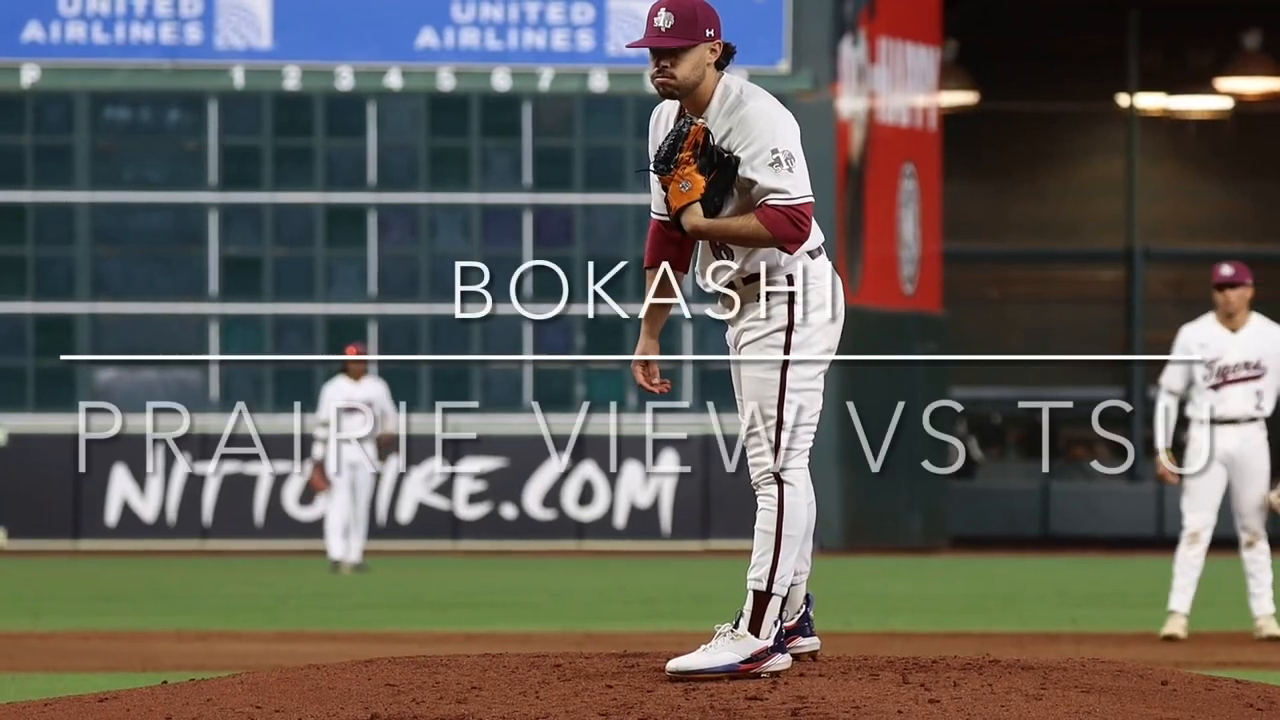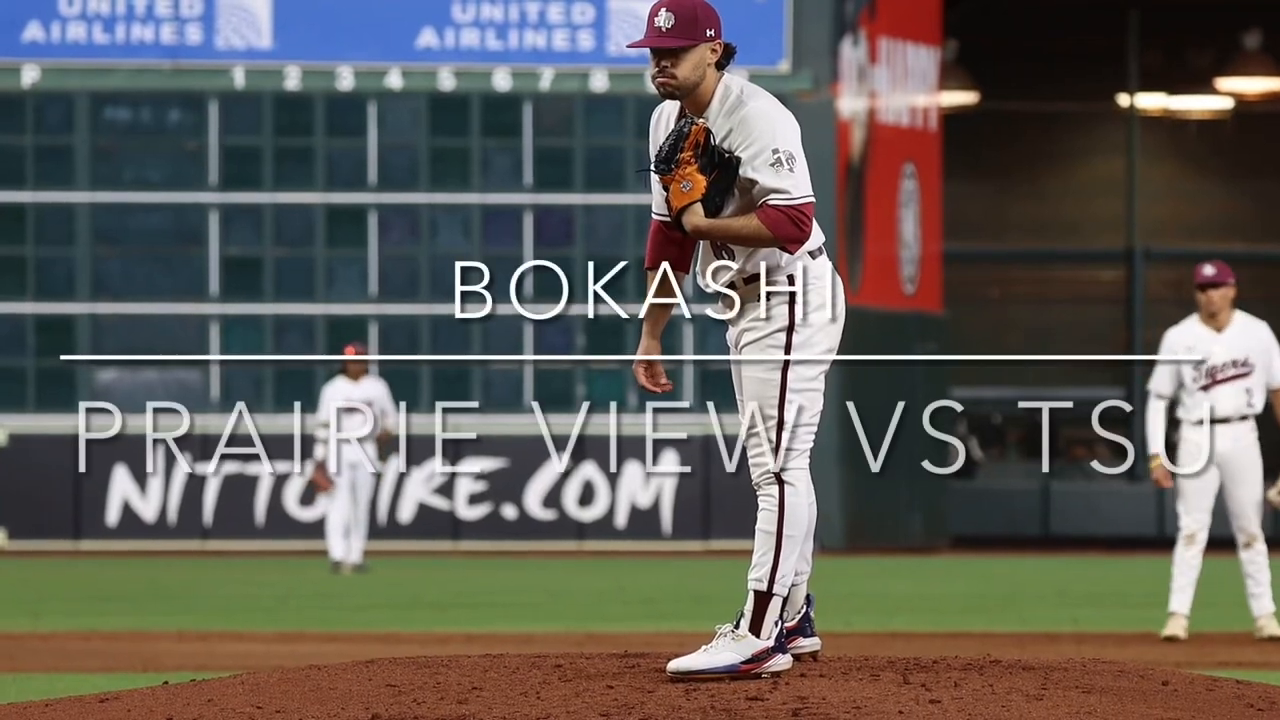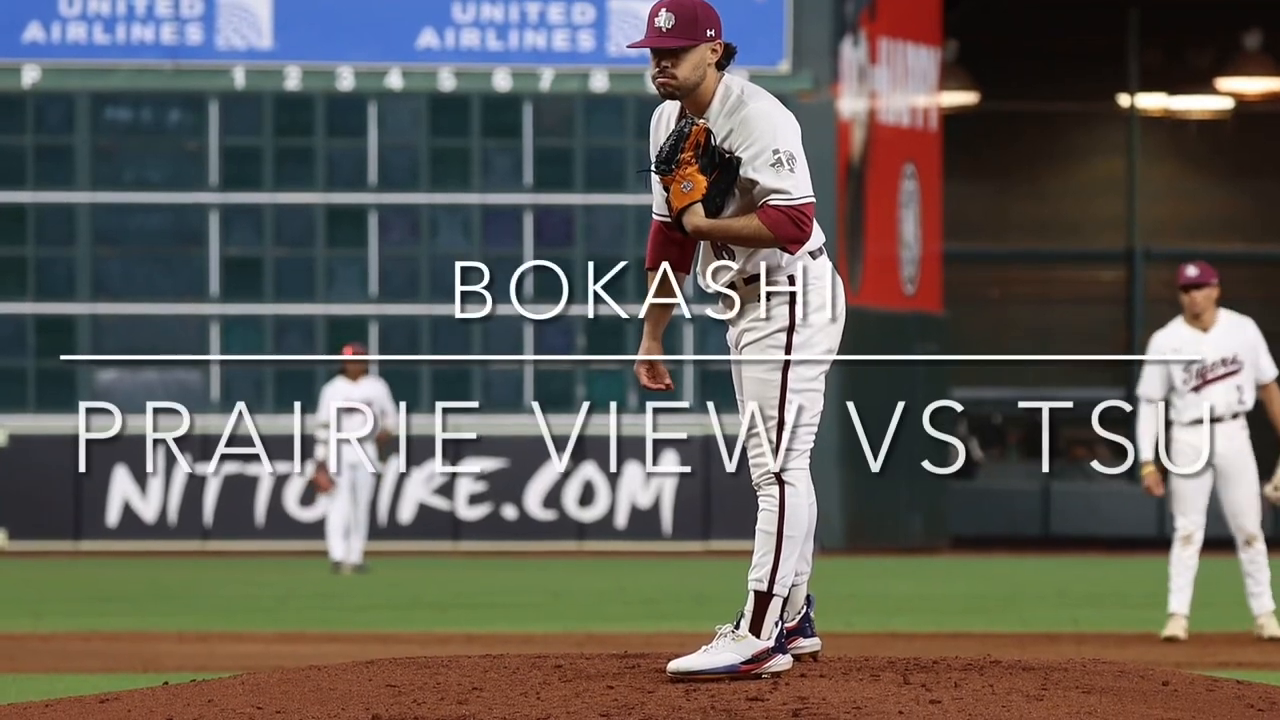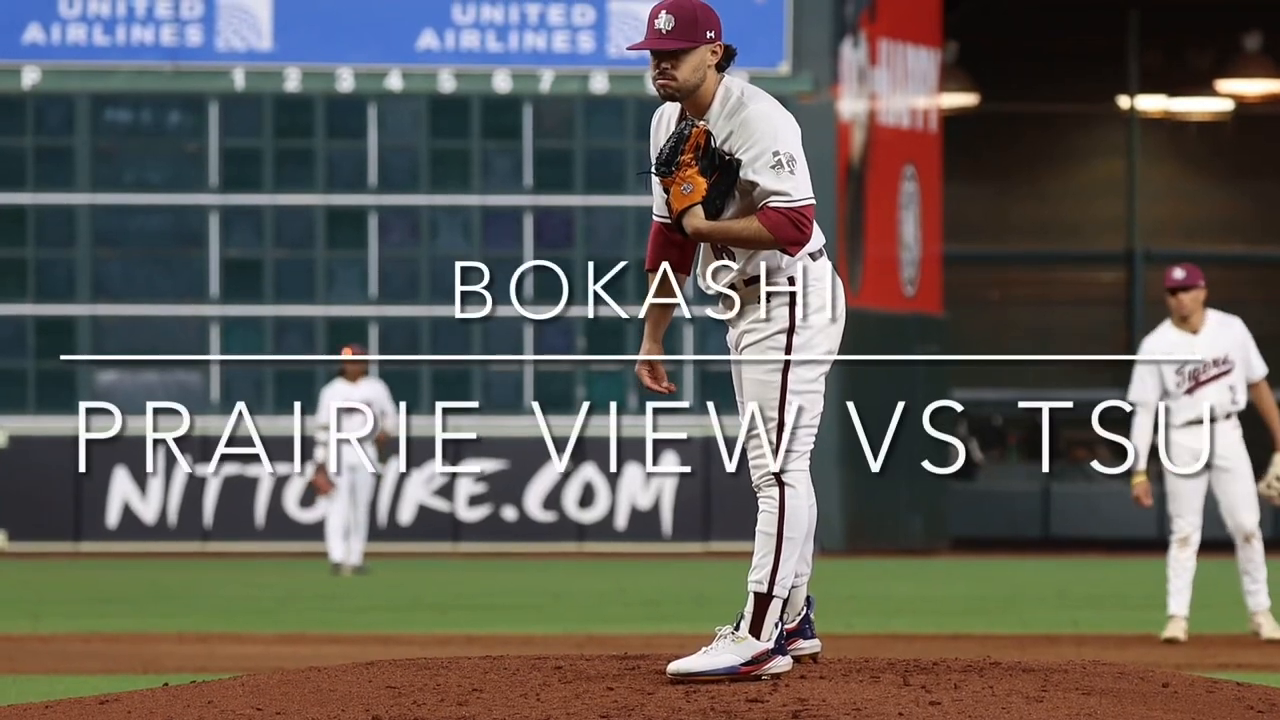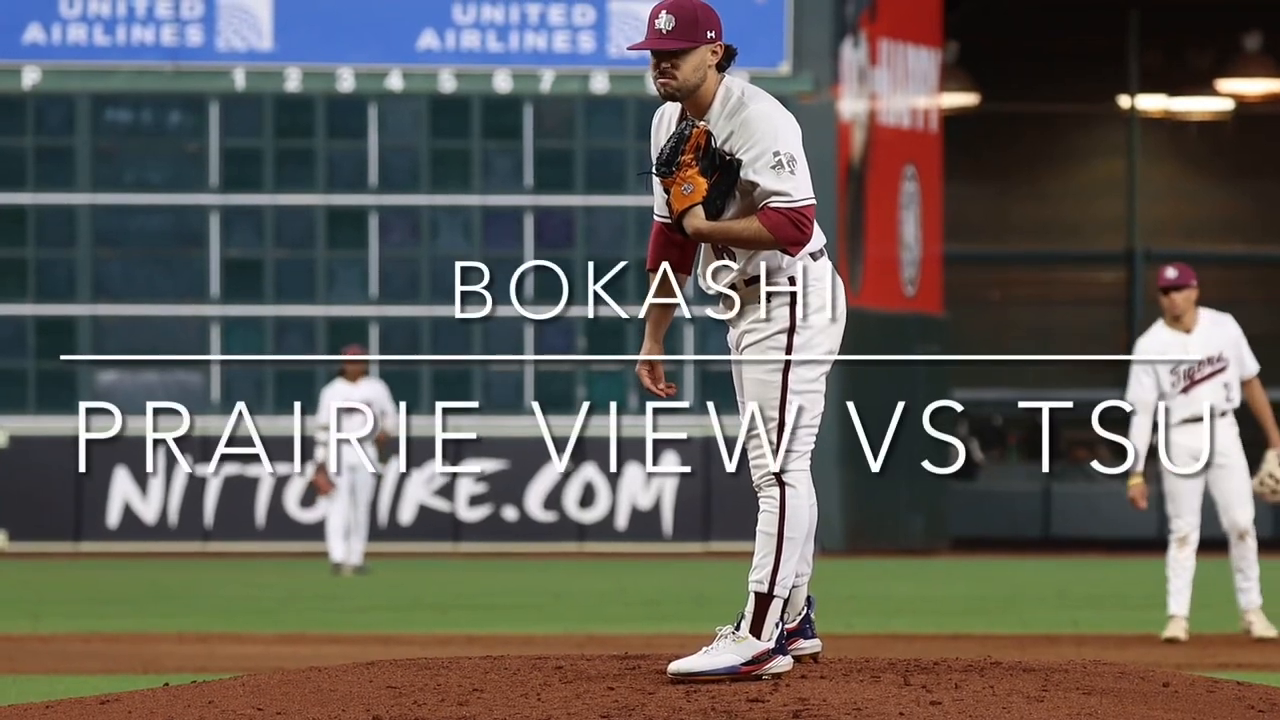
dt=0.1s
person 1, frame 1
left shoulder: (756, 116)
right shoulder: (665, 120)
left elbow: (791, 223)
right elbow: (666, 233)
left wrist: (701, 224)
right wrist: (649, 335)
left hip: (790, 298)
right hip: (743, 302)
left knee: (777, 465)
right knee: (775, 465)
left ankle: (759, 635)
right ankle: (791, 618)
person 1, frame 2
left shoulder: (756, 116)
right shoulder: (666, 119)
left elbow: (792, 222)
right elbow: (667, 233)
left wrist: (701, 224)
right wrist: (650, 335)
left hip: (791, 299)
right hip: (743, 303)
left knee: (778, 465)
right knee: (776, 465)
left ankle: (760, 636)
right ankle: (792, 617)
person 1, frame 3
left shoulder: (757, 117)
right shoulder: (667, 120)
left elbow: (792, 223)
right elbow: (668, 235)
left wrist: (702, 225)
right wrist: (652, 336)
left hip: (791, 299)
right hip: (744, 303)
left knee: (778, 466)
right knee: (776, 467)
left ankle: (760, 636)
right ankle: (792, 617)
person 1, frame 4
left shoulder: (757, 118)
right shoulder: (667, 122)
left elbow: (793, 225)
right elbow: (669, 235)
left wrist: (704, 227)
right wrist: (652, 337)
left hip: (791, 300)
right hip: (744, 305)
left knee: (777, 468)
right knee: (776, 467)
left ankle: (760, 638)
right ankle: (792, 620)
person 1, frame 5
left shoulder: (757, 119)
right shoulder: (667, 122)
left elbow: (793, 225)
right elbow: (669, 236)
left wrist: (703, 227)
right wrist: (653, 337)
left hip: (791, 301)
right hip: (744, 305)
left knee: (778, 467)
right knee: (775, 467)
left ankle: (760, 637)
right ankle: (792, 620)
person 2, frame 1
right shoulder: (1193, 335)
right elbow: (1169, 394)
right wrist: (1163, 451)
right hip: (1205, 438)
right knee: (1196, 525)
right ankle: (1177, 614)
person 2, frame 2
right shoulder: (1178, 337)
right elbow: (1158, 399)
right wrist: (1156, 456)
left hip: (1241, 436)
right hip: (1195, 439)
right knee: (1191, 528)
right ankle: (1178, 615)
person 2, frame 3
left shoulder: (1243, 329)
right shoulder: (1165, 340)
right elbow: (1149, 403)
right wrist: (1147, 463)
left hip: (1233, 435)
right hip: (1188, 439)
left knee: (1248, 527)
right knee: (1187, 529)
right ankle: (1177, 616)
person 2, frame 4
left shoulder: (1232, 328)
right shoulder: (1155, 345)
right elbow: (1143, 410)
right wrist: (1139, 471)
left hip: (1226, 435)
right hip: (1181, 441)
left knee: (1246, 524)
right knee: (1184, 530)
right ankle: (1177, 617)
person 2, frame 5
left shoulder: (1225, 326)
right shoulder: (1150, 344)
right elbow: (1141, 411)
right wrist: (1136, 473)
left hip: (1223, 433)
right hip: (1180, 440)
left knee: (1240, 522)
right knee: (1182, 530)
right ankle: (1177, 617)
person 3, frame 1
left shoulder: (864, 42)
right shoulder: (846, 45)
left elbow: (866, 85)
right elbow: (843, 88)
left hip: (859, 119)
right hip: (849, 119)
left knee: (857, 191)
right knee: (849, 194)
left ankle: (856, 272)
right ankle: (850, 274)
person 3, frame 2
left shoulder: (864, 42)
right shoulder: (846, 44)
left elbow: (866, 84)
right elbow: (844, 86)
left wrist: (861, 115)
left hip: (860, 119)
right hip: (849, 119)
left knee: (858, 194)
right knee: (848, 195)
left ankle: (857, 271)
right ankle: (850, 272)
person 3, frame 3
left shoulder: (864, 43)
right shoulder: (846, 45)
left elbow: (867, 86)
right elbow: (844, 88)
left hip: (860, 119)
right hip: (849, 119)
left knee: (858, 194)
right knee: (849, 194)
left ankle: (857, 273)
right ankle: (851, 272)
person 3, frame 4
left shoulder: (865, 44)
right shoulder: (847, 46)
left elbow: (867, 87)
right elbow: (844, 89)
left hip: (860, 120)
right hip: (849, 120)
left knee: (858, 195)
right knee: (849, 201)
left ankle: (856, 275)
right ankle: (851, 273)
person 3, frame 5
left shoulder: (864, 44)
right shoulder: (847, 46)
left elbow: (867, 87)
right elbow: (845, 89)
left hip: (860, 120)
right hip: (850, 120)
left knee: (858, 193)
right knee: (849, 198)
left ankle: (857, 274)
right ankle: (851, 273)
person 4, frame 1
left shoulder: (378, 386)
right shoulder: (332, 388)
left elbow: (389, 414)
right elbow: (322, 423)
left wrist: (388, 433)
right wrist: (317, 460)
left hip: (366, 451)
right hip: (338, 450)
left knee: (361, 505)
right knee: (338, 503)
left ankle: (355, 557)
right ankle: (337, 557)
person 4, frame 2
left shoulder: (377, 385)
right shoulder: (332, 388)
left elbow: (390, 413)
right elbow: (323, 424)
left wrist: (386, 431)
right wrist: (319, 460)
left hip: (366, 451)
right hip: (338, 449)
left knee: (362, 505)
right knee: (338, 503)
left ankle: (356, 557)
right ankle: (338, 558)
person 4, frame 3
left shoulder: (377, 385)
right shoulder: (331, 389)
left elbow: (390, 413)
right elbow: (323, 425)
left wrist: (386, 431)
right wrist: (320, 461)
left hip: (366, 451)
right hip: (339, 450)
left knee: (362, 505)
right knee: (338, 504)
left ankle: (356, 558)
right ankle: (338, 558)
person 4, frame 4
left shoulder: (377, 387)
right shoulder: (330, 390)
left elbow: (390, 415)
right elbow: (322, 427)
left wrist: (385, 432)
right wrist: (320, 463)
left hip: (366, 452)
right hip: (338, 451)
left knee: (361, 507)
right knee: (337, 505)
left ankle: (355, 560)
right ankle: (337, 560)
person 4, frame 5
left shoulder: (377, 387)
right shoulder: (331, 391)
left elbow: (390, 415)
right elbow: (322, 427)
left wrist: (385, 432)
right wrist: (320, 464)
left hip: (366, 452)
right hip: (338, 451)
left knee: (362, 507)
right knee: (338, 505)
left ankle: (356, 559)
right ankle: (338, 559)
